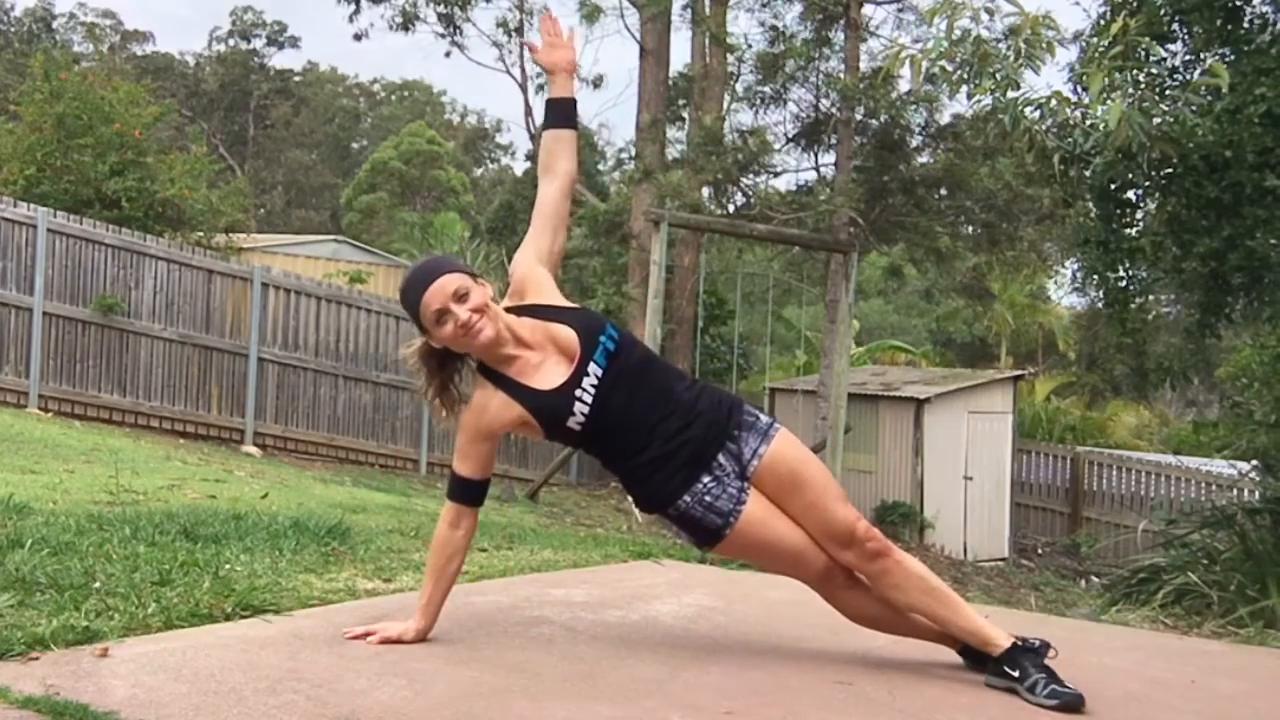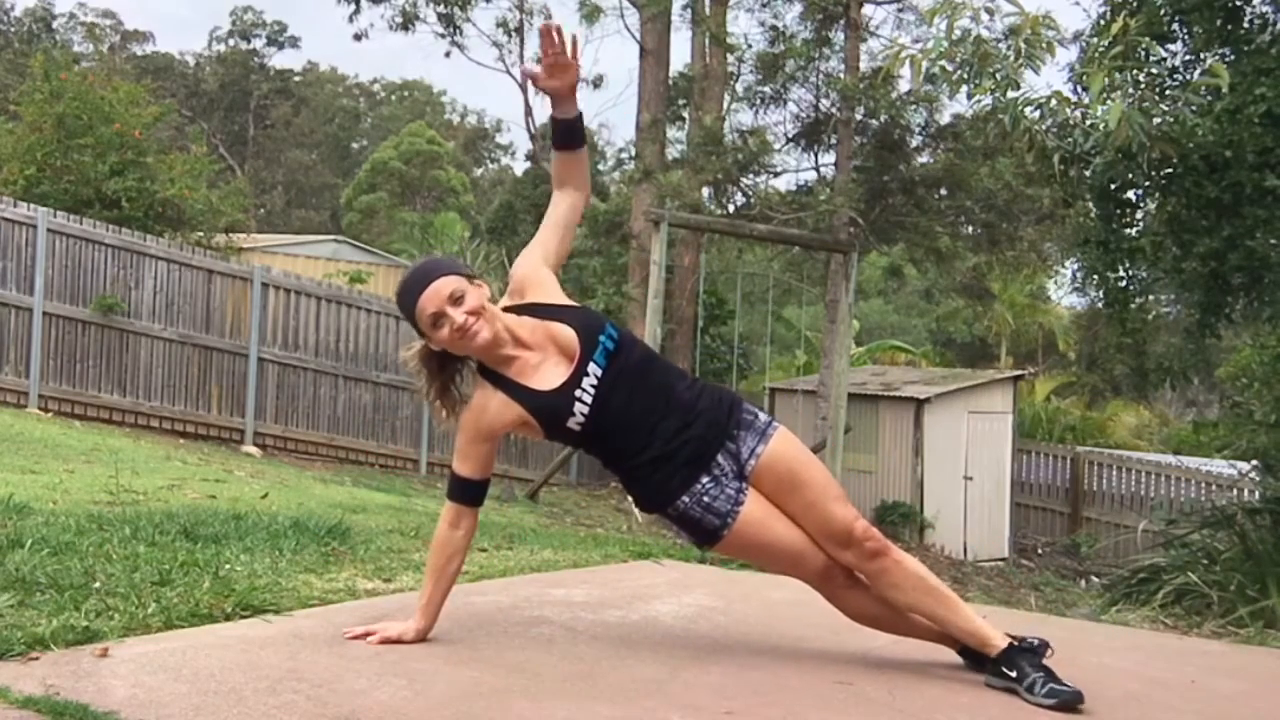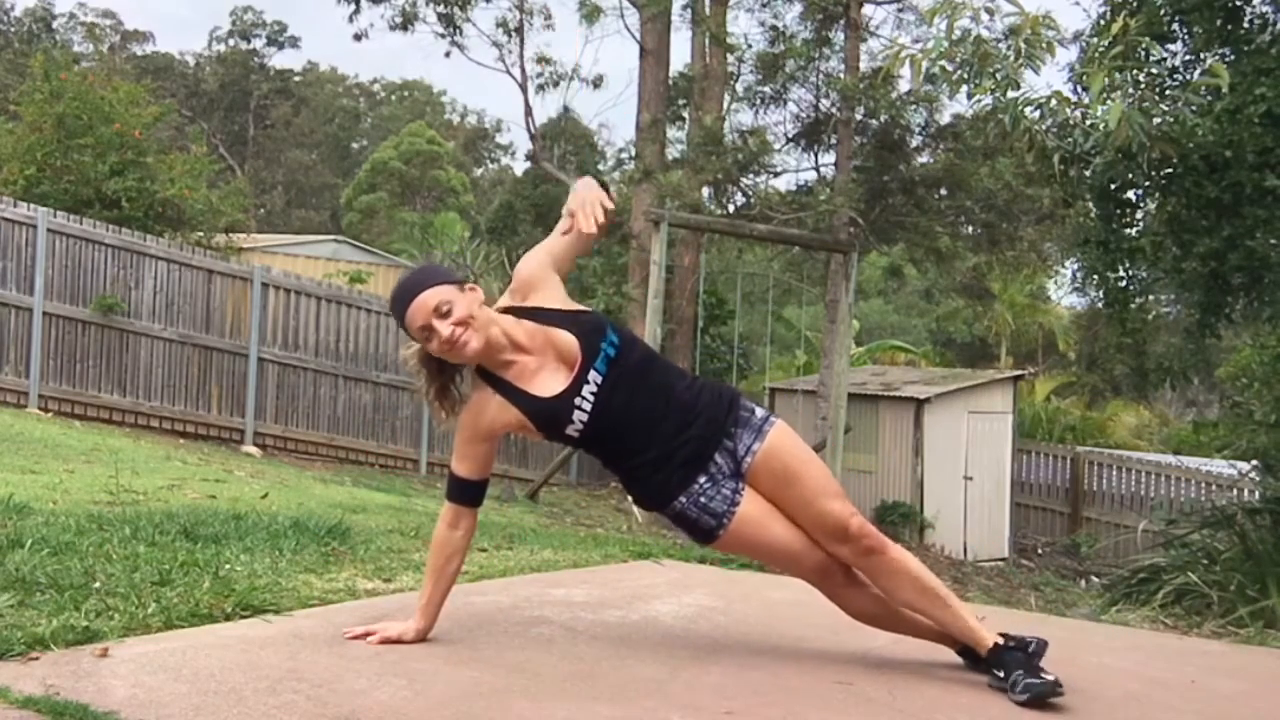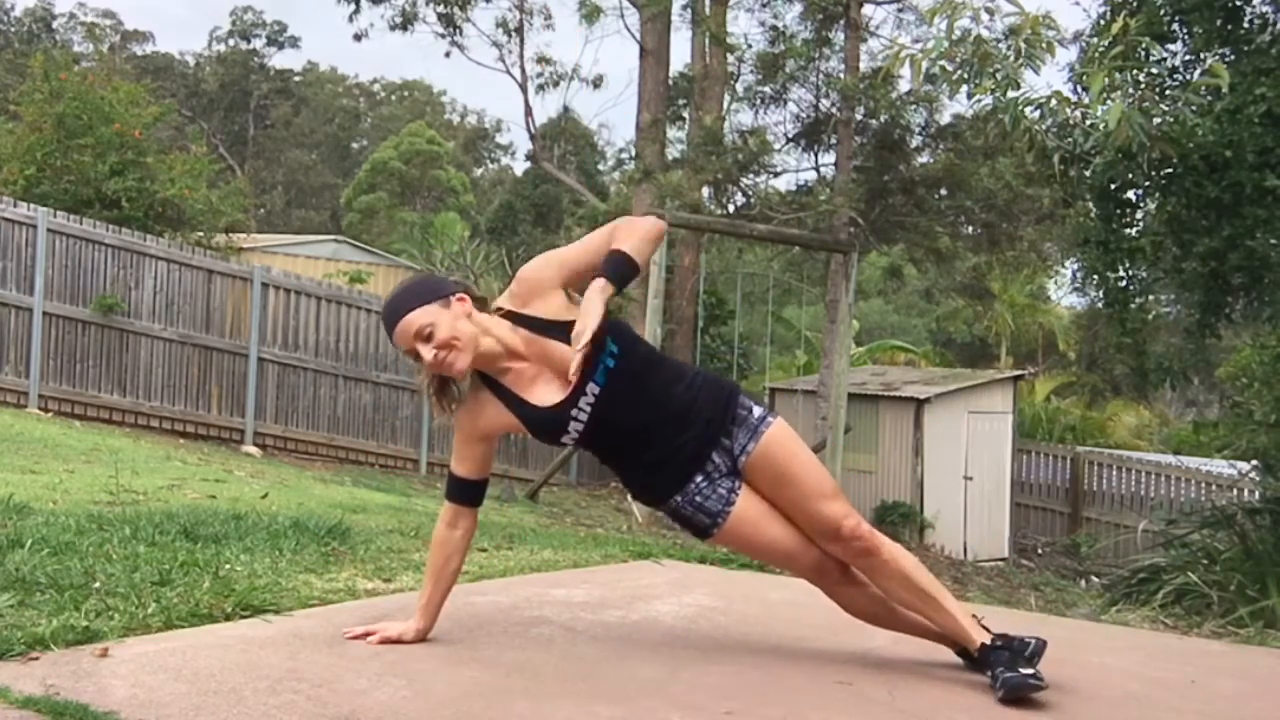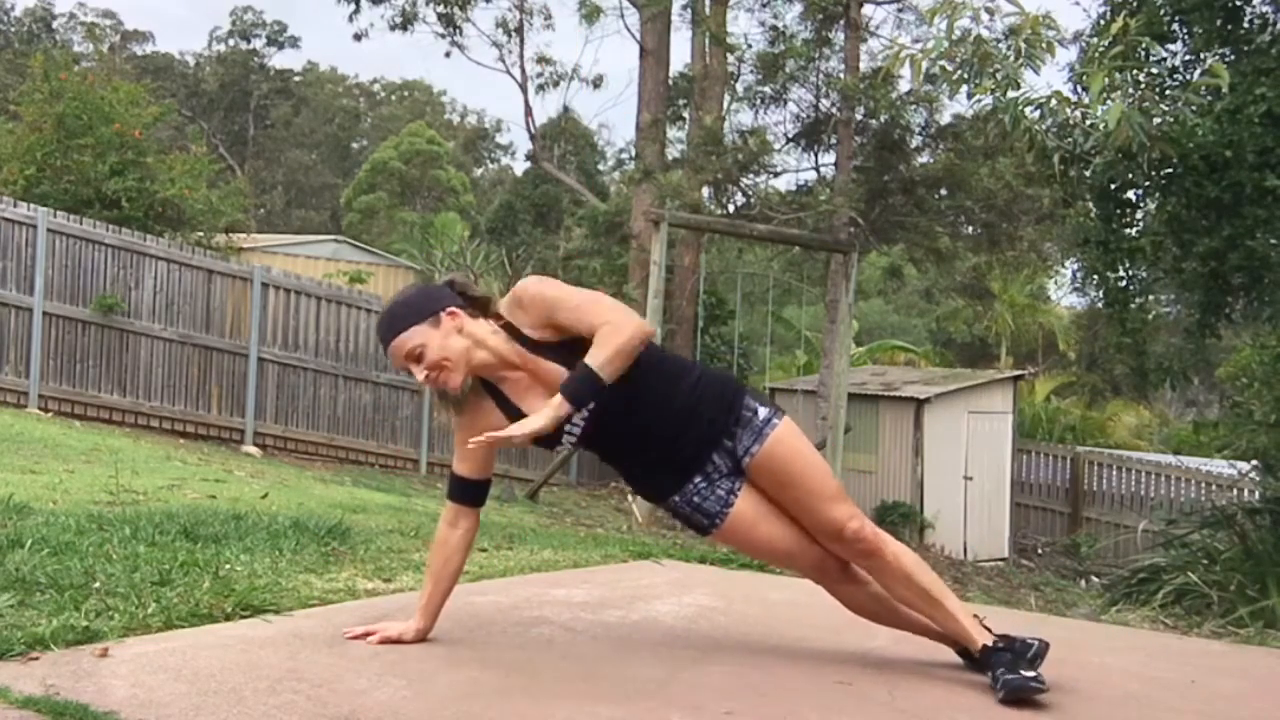
dt=0.1s
person 1, frame 1
left shoulder: (528, 286)
right shoulder: (489, 410)
left elbow: (556, 183)
right elbow: (460, 517)
left wrist: (561, 79)
right wrist: (420, 621)
left hip: (727, 426)
right hip: (685, 487)
left knee: (860, 544)
right knee: (833, 577)
left ankle: (1002, 649)
right ankle: (982, 649)
person 1, frame 2
left shoulder: (532, 277)
right shoulder: (482, 391)
left elbow: (572, 188)
right elbow: (461, 507)
left wrist: (564, 101)
right wrist: (421, 619)
left hip: (727, 406)
right hip: (688, 481)
left knee: (863, 549)
right knee: (835, 577)
left ankle: (998, 649)
right ankle: (986, 649)
person 1, frame 3
left shoulder: (530, 285)
right shoulder: (485, 415)
left elbow: (572, 224)
right elbow: (458, 517)
left wrist: (583, 197)
right wrist: (419, 621)
left hip: (721, 419)
right hip: (680, 484)
left knee: (855, 536)
right knee: (827, 570)
left ankle: (992, 647)
right ankle: (979, 651)
person 1, frame 4
left shoulder: (537, 287)
right shoulder: (481, 409)
left elbow: (643, 229)
right elbow: (457, 512)
left wrist: (594, 296)
right wrist: (420, 620)
left hip: (724, 414)
right hip: (679, 482)
left knee: (849, 534)
right knee: (830, 569)
left ankle: (985, 643)
right ankle: (973, 643)
person 1, frame 5
left shoulder: (529, 304)
right shoulder: (481, 413)
left elbow: (630, 326)
right elbow: (460, 513)
left wrist: (552, 409)
right wrist: (420, 621)
left hip: (724, 415)
right hip: (680, 480)
left knee: (851, 533)
right knee: (829, 567)
left ankle: (986, 641)
right ankle: (971, 644)
